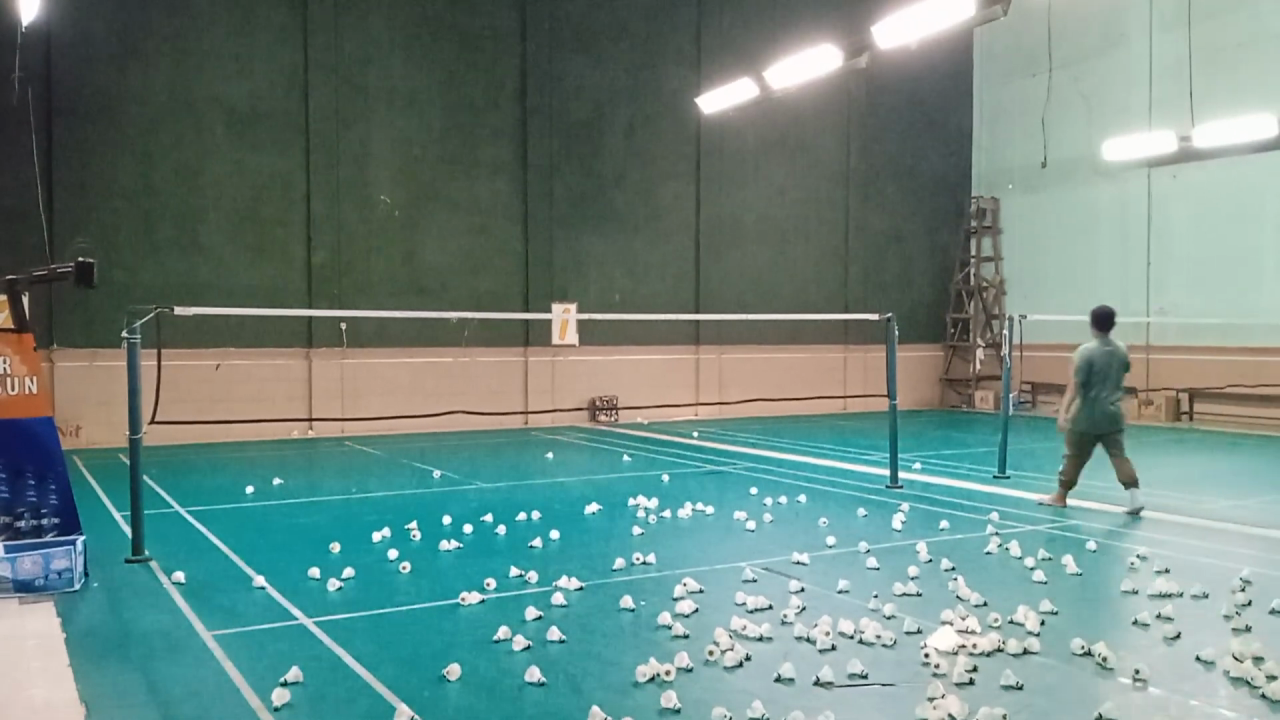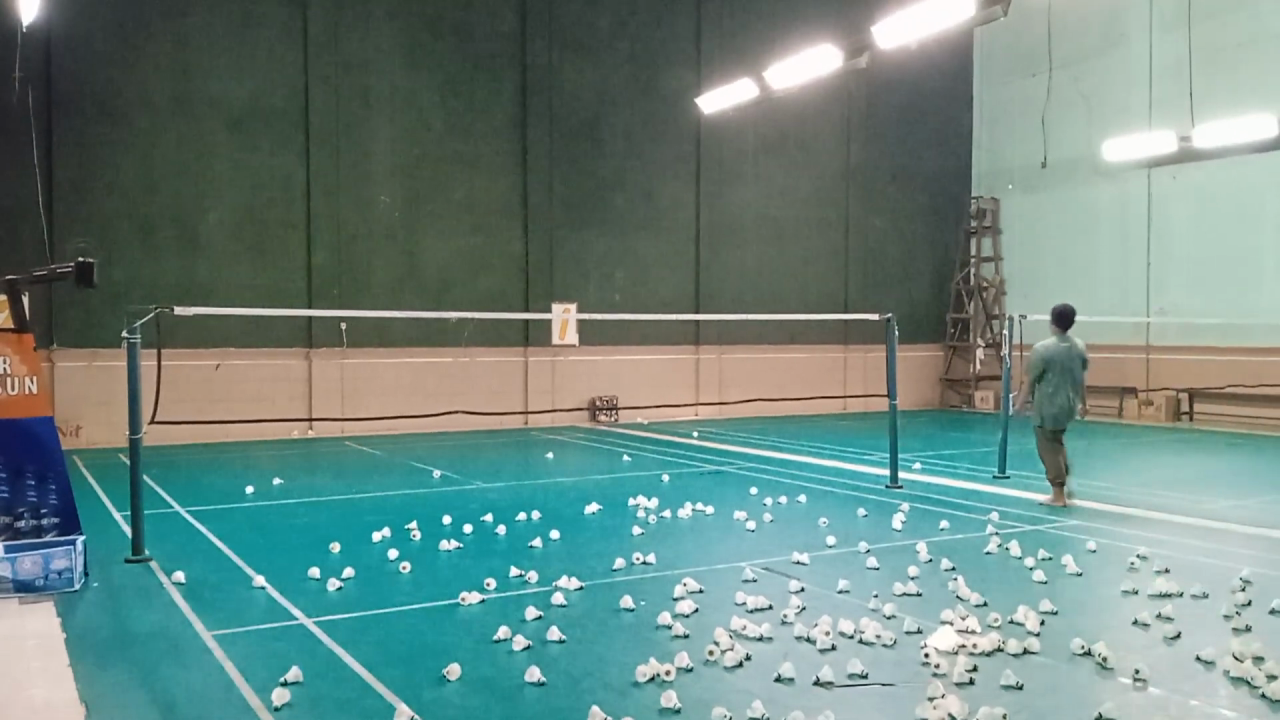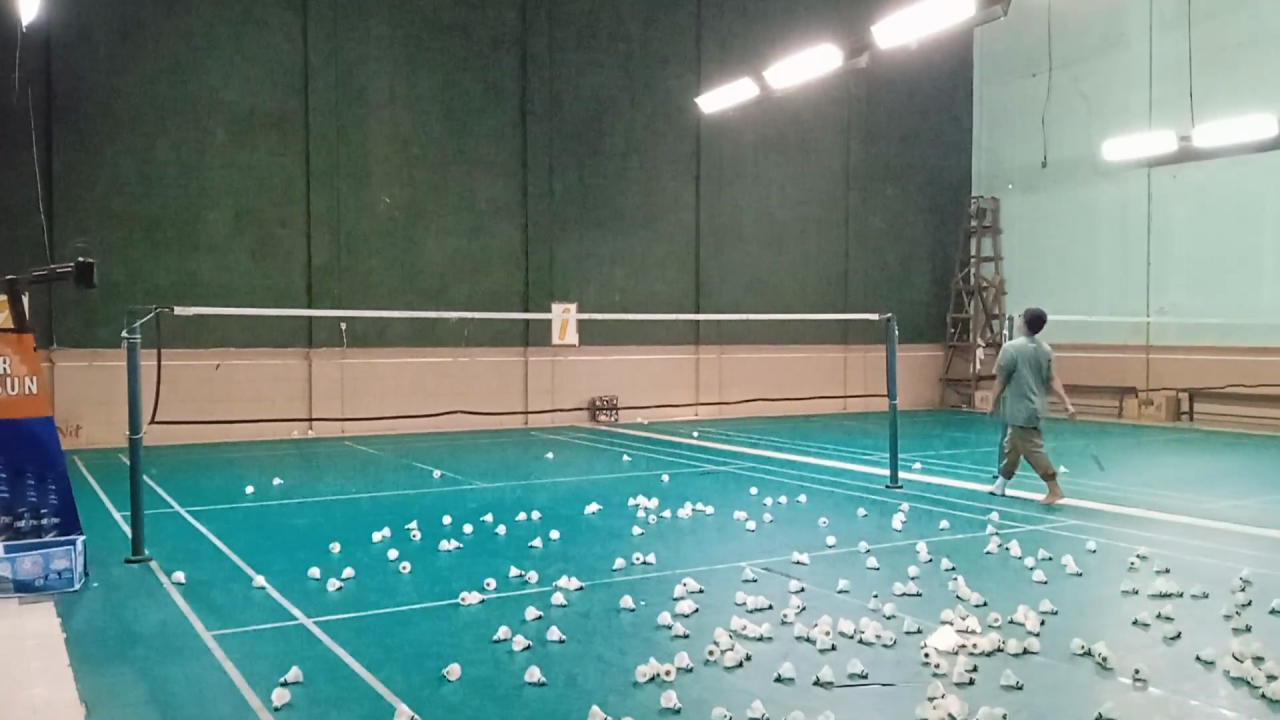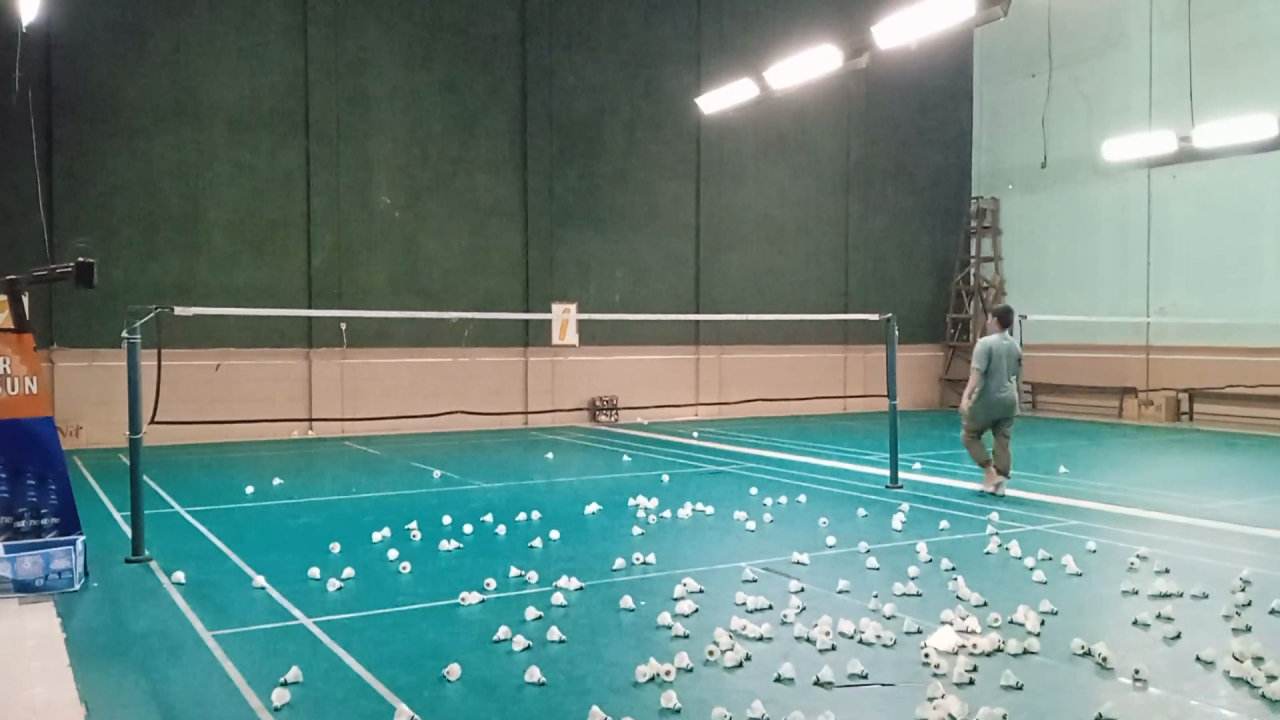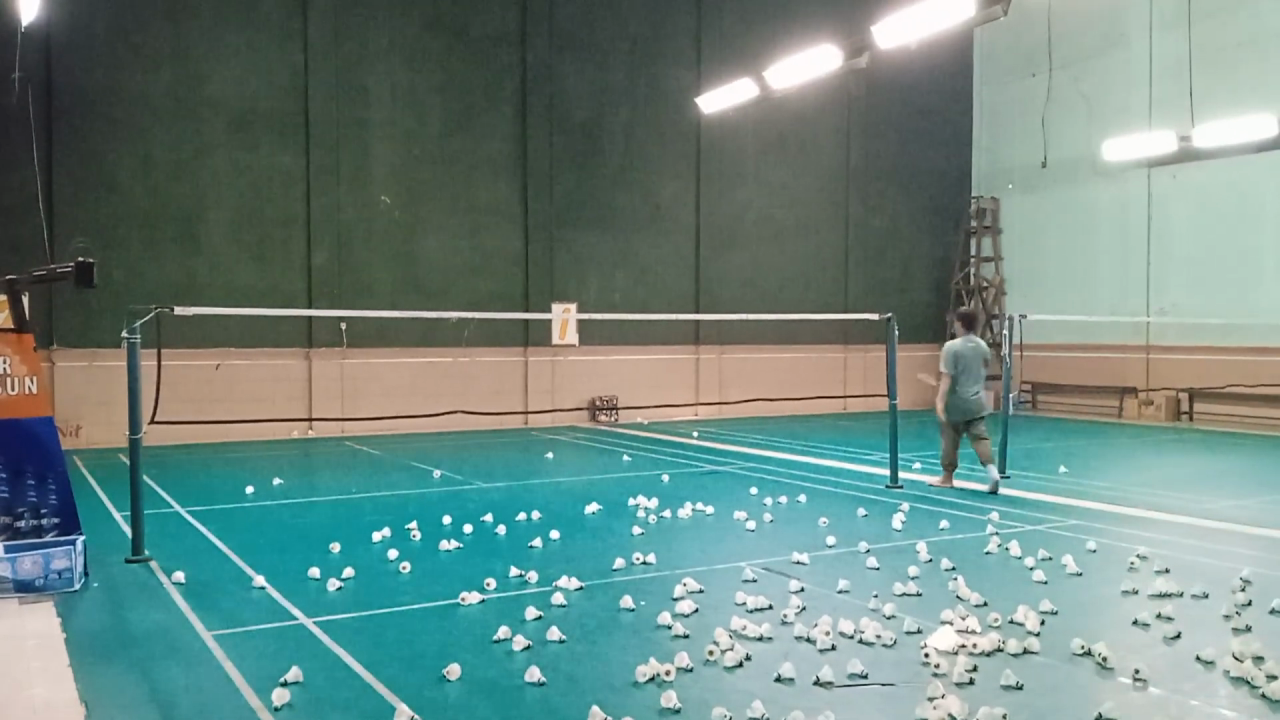
dt=0.3s
person 1, frame 1
left shoulder: (1086, 352)
right shoulder: (1121, 351)
left elbow: (1075, 386)
left wrist: (1063, 412)
left hip: (1087, 416)
right hip: (1113, 414)
left knee: (1074, 457)
right knee: (1119, 456)
left ankle: (1061, 496)
right ankle: (1134, 498)
person 1, frame 2
left shoulder: (1042, 349)
right shoulder: (1080, 347)
left elbow: (1030, 381)
right elbow: (1081, 378)
left wrist: (1021, 402)
right wrist: (1082, 403)
left hip: (1048, 409)
right hip: (1068, 406)
left knee: (1051, 450)
right knee: (1056, 448)
left ankle: (1059, 494)
right ankle: (1068, 484)
person 1, frame 3
left shoulder: (1011, 348)
right shoulder: (1045, 349)
left elbow: (1001, 380)
right elbow: (1052, 380)
left wrist: (994, 402)
right wrist: (1067, 403)
left hip: (1020, 408)
right hip: (1035, 406)
left knee: (1033, 449)
right knee: (1012, 445)
left ankle: (1054, 489)
right ankle: (1000, 484)
person 1, frame 4
left shoulder: (986, 343)
right shoulder: (1015, 345)
left elbow: (977, 373)
left wrist: (966, 397)
right wrist: (1015, 396)
left hip: (987, 402)
right hip: (1009, 402)
left knee: (970, 436)
right knee: (1003, 442)
left ankle: (991, 473)
right ankle: (1001, 482)
person 1, frame 5
left shoulder: (951, 347)
right shoulder: (983, 346)
left elbow: (946, 377)
left wrist: (940, 401)
left hip: (956, 403)
right hip: (978, 402)
left knee: (950, 441)
right knee: (981, 439)
left ankle: (947, 477)
right ankle: (992, 472)
